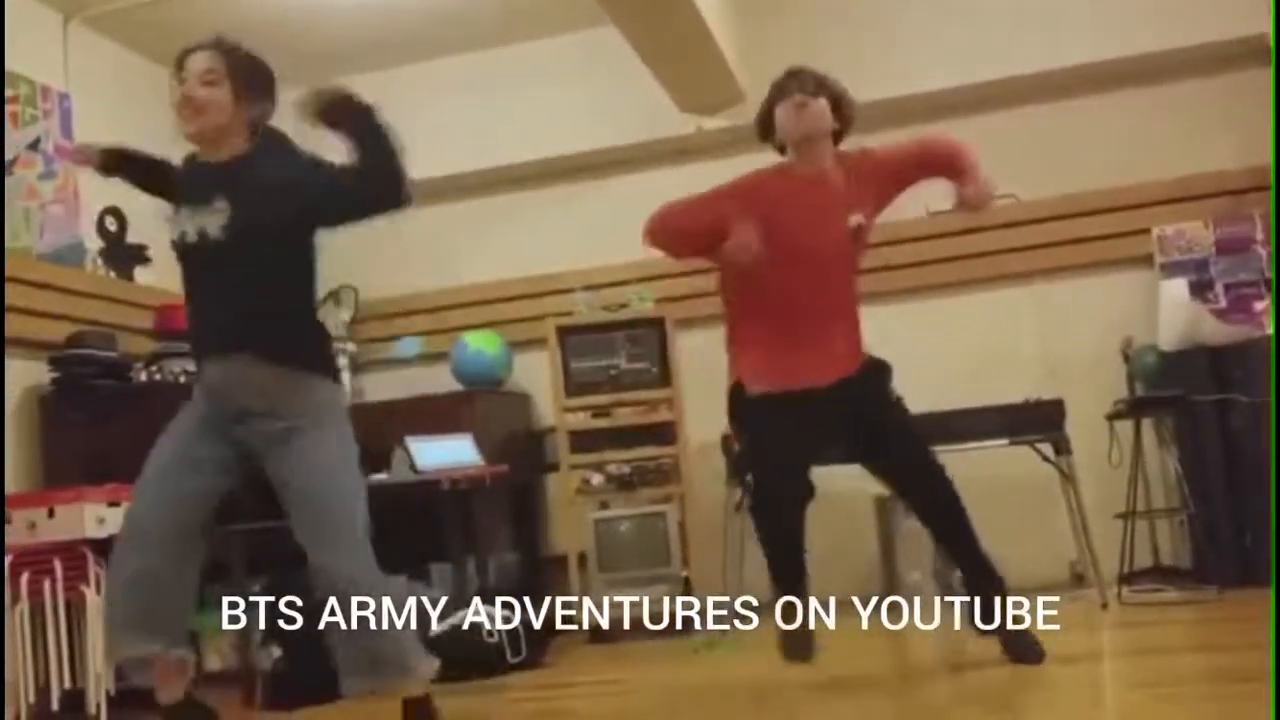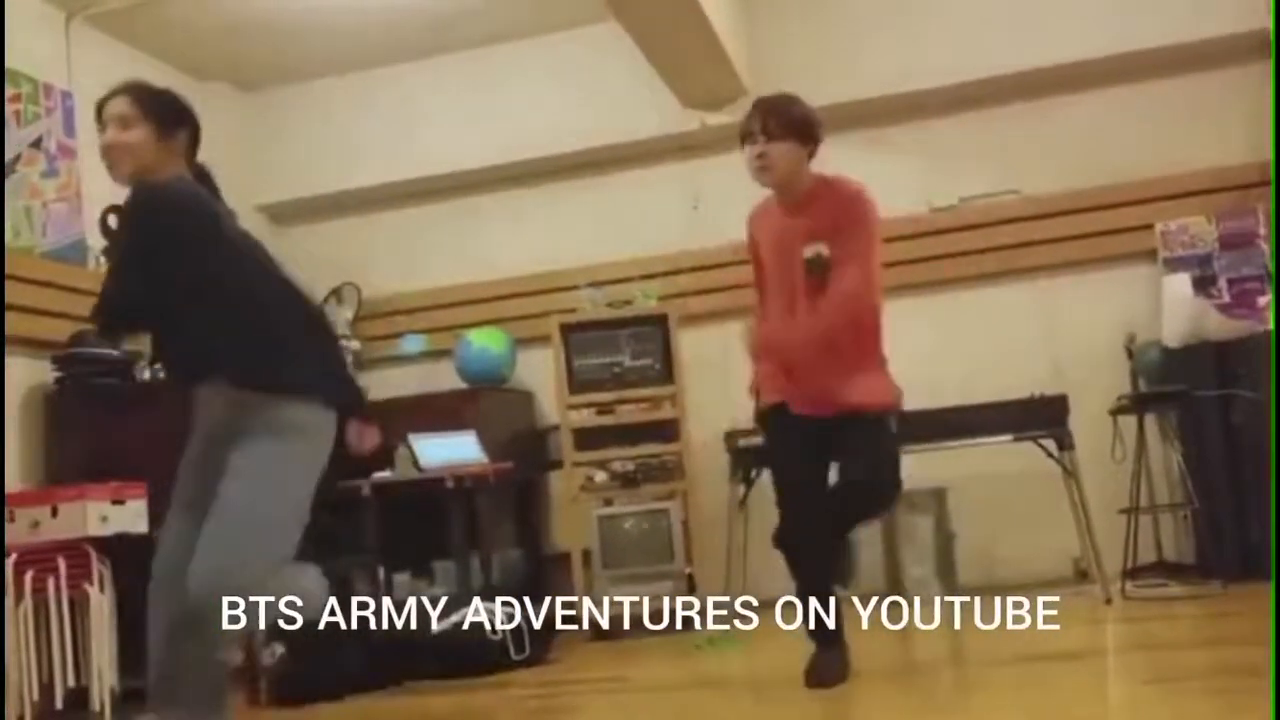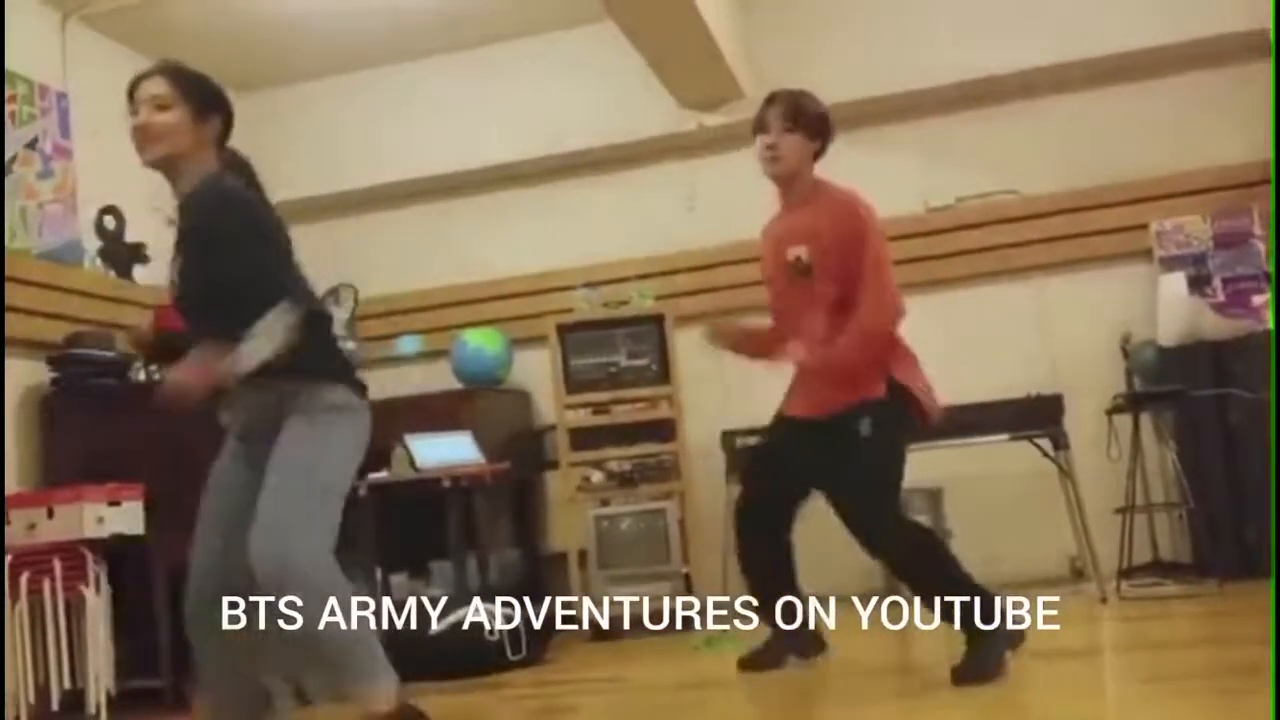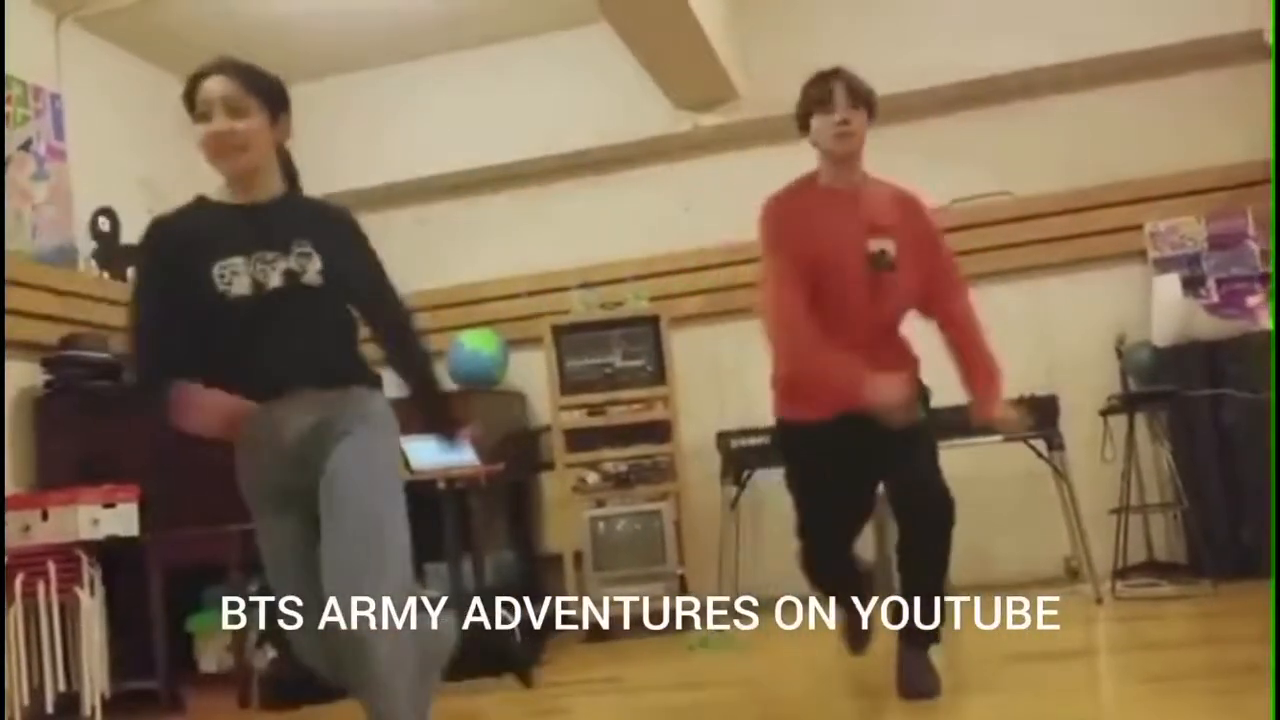
dt=0.4s
person 1, frame 1
left shoulder: (278, 172)
right shoulder: (201, 175)
left elbow: (384, 189)
left wrist: (351, 117)
right wrist: (119, 160)
left hip: (296, 393)
right hip: (217, 392)
left knee: (344, 568)
right knee: (146, 544)
person 1, frame 2
left shoulder: (153, 210)
right shoulder: (192, 215)
left elbow: (115, 317)
right elbow: (303, 314)
right wrist: (351, 407)
left hip: (280, 416)
right hip: (225, 417)
left knee: (215, 590)
right knee: (175, 597)
person 1, frame 3
left shoulder: (222, 205)
right shoulder: (199, 211)
left elbow: (293, 309)
left wrist: (227, 362)
left hip: (316, 402)
right hip: (254, 418)
left knee: (284, 562)
right knee: (213, 600)
person 1, frame 4
left shoulder: (327, 226)
right shoulder: (177, 240)
left elbow: (387, 317)
right elbow: (156, 360)
left wrist: (439, 407)
right wrist: (186, 397)
left hip: (350, 422)
right hip: (259, 442)
left knee: (367, 602)
right knee: (315, 630)
right ankle: (430, 646)
person 2, frame 1
left shoulder: (866, 171)
right shoulder: (750, 195)
left elbow: (933, 150)
right elbow: (663, 228)
left wrist: (967, 174)
right wrist: (726, 238)
left hip: (844, 369)
right hip: (767, 381)
left knee: (923, 480)
right knee: (780, 500)
left ankle: (991, 602)
right ankle: (796, 608)
person 2, frame 2
left shoulder: (847, 202)
right shoulder: (761, 222)
left elbow: (860, 291)
left wrist: (794, 340)
right wrist: (766, 340)
left hip: (856, 386)
right hip: (787, 391)
left knee: (873, 489)
right knee: (800, 524)
left ankle: (824, 547)
right ankle: (826, 638)
person 2, frame 3
left shoulder: (847, 211)
right shoulder: (774, 232)
left elbow: (880, 306)
left wrist: (823, 359)
right wrist: (745, 340)
left hip: (867, 392)
right hip: (808, 400)
left knee: (877, 522)
right knee: (756, 517)
left ankle: (987, 624)
right ankle: (791, 630)
person 2, frame 4
left shoulder: (904, 209)
right shoulder: (786, 212)
left elbow: (950, 305)
right elbow: (783, 314)
left wrist: (990, 393)
right wrist: (860, 383)
left hip: (895, 389)
right hip: (813, 404)
left knee: (926, 512)
right knee: (824, 545)
left ankle: (916, 645)
right ankle: (853, 595)
